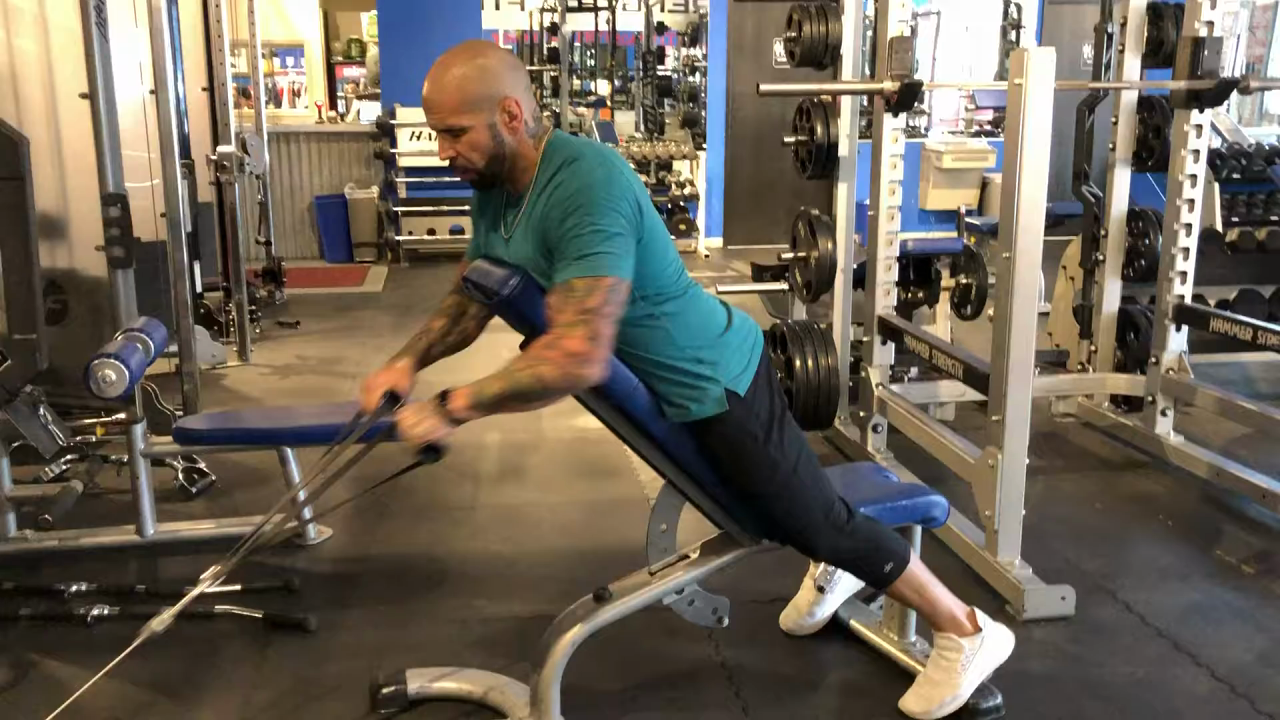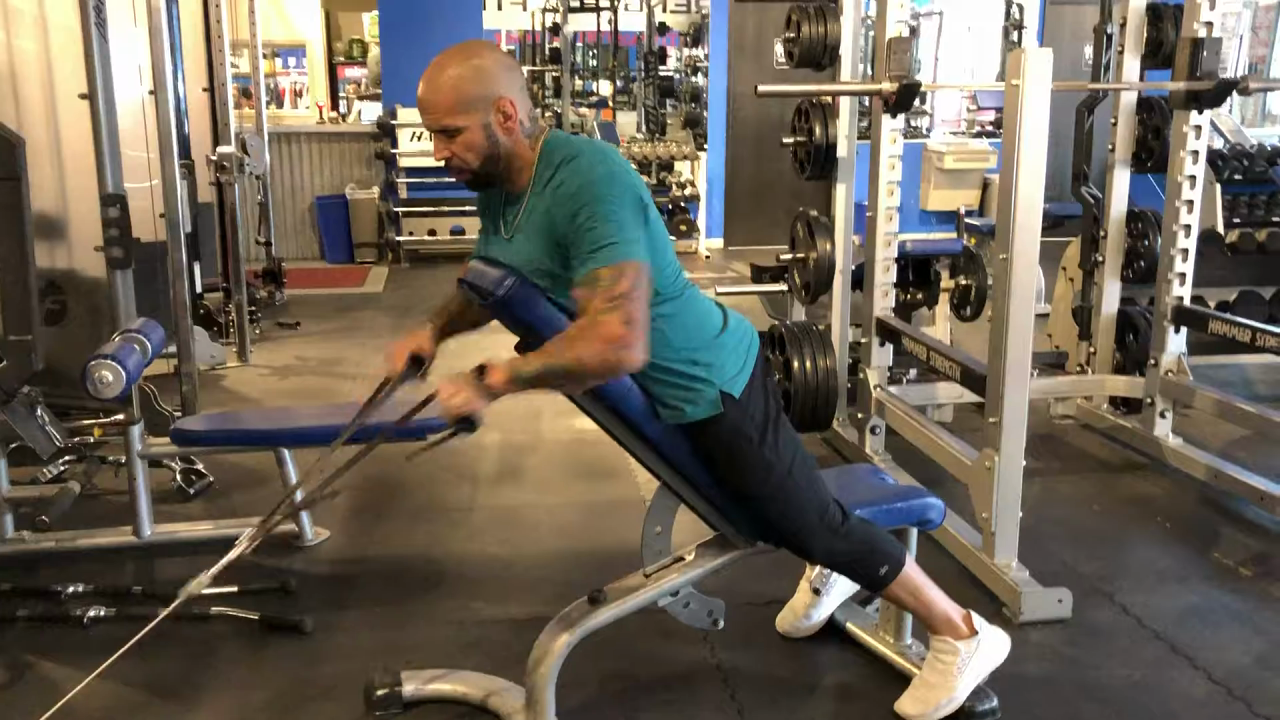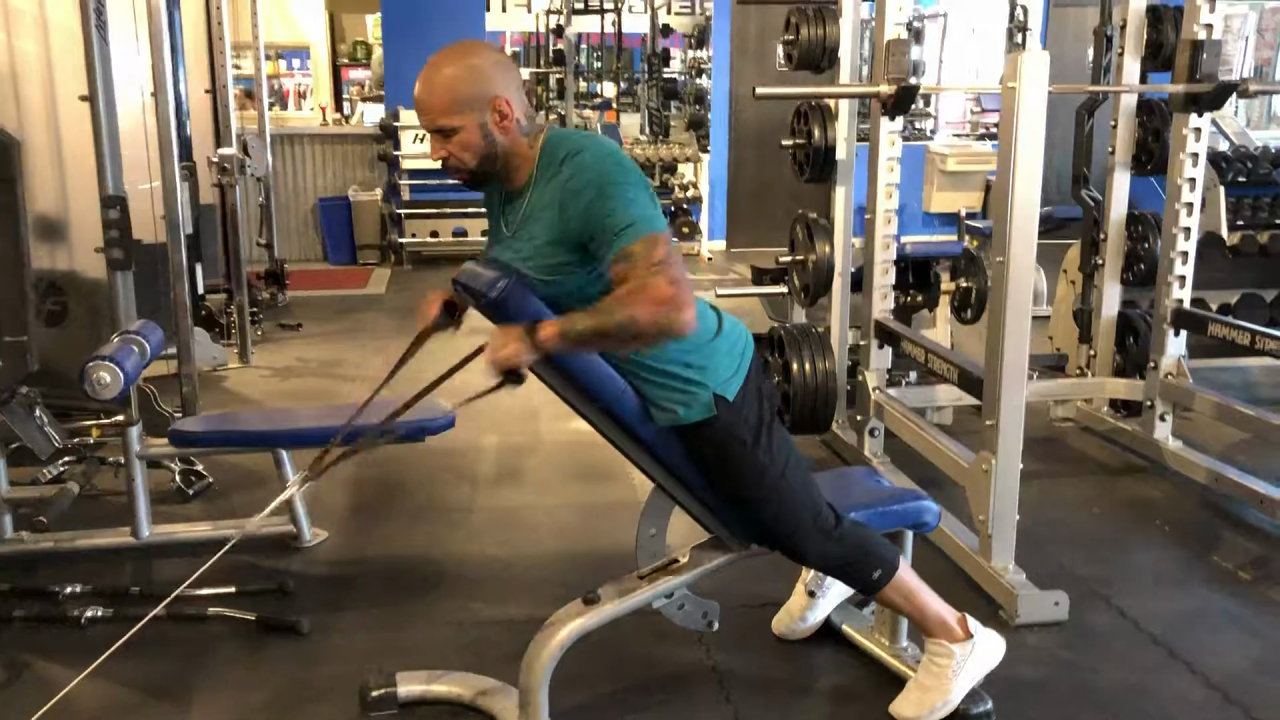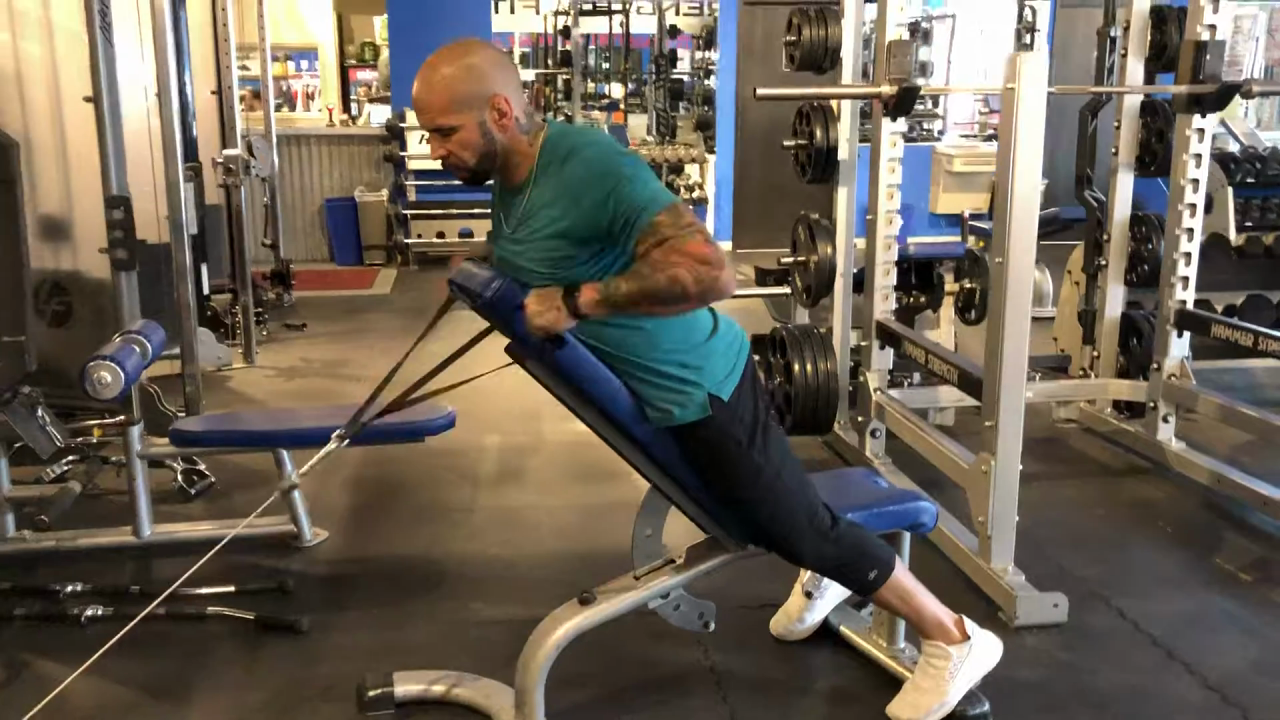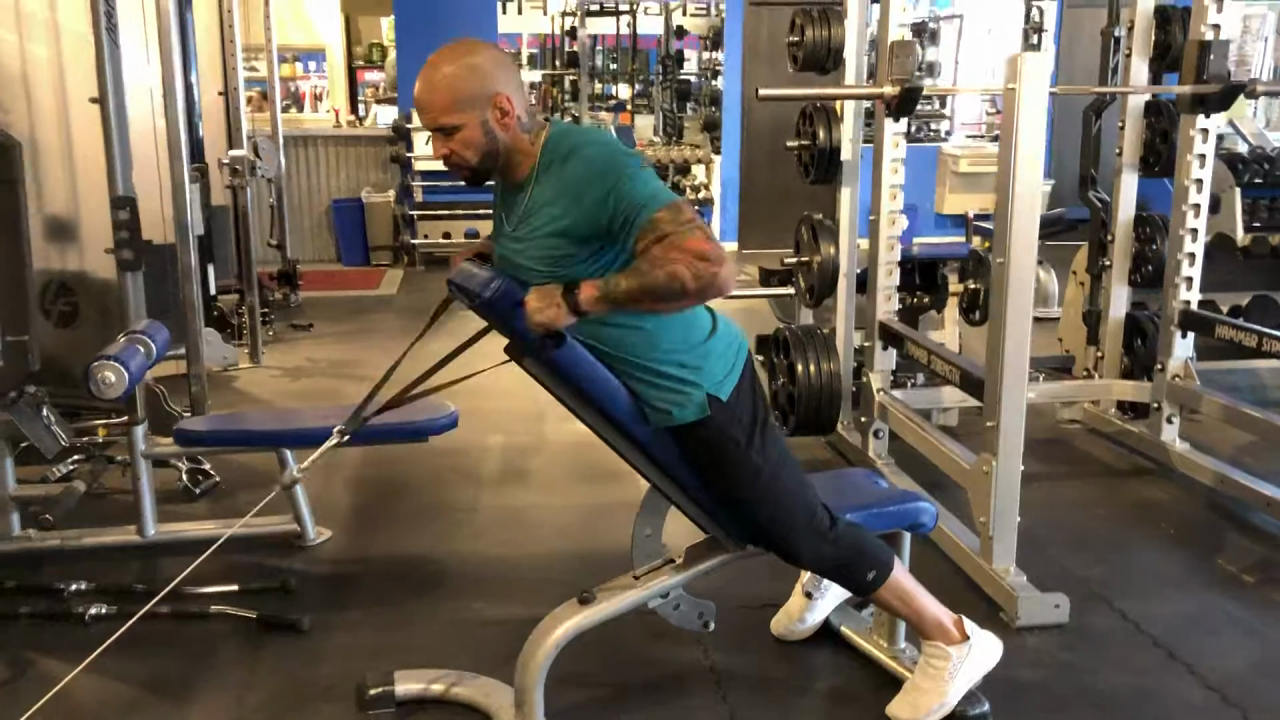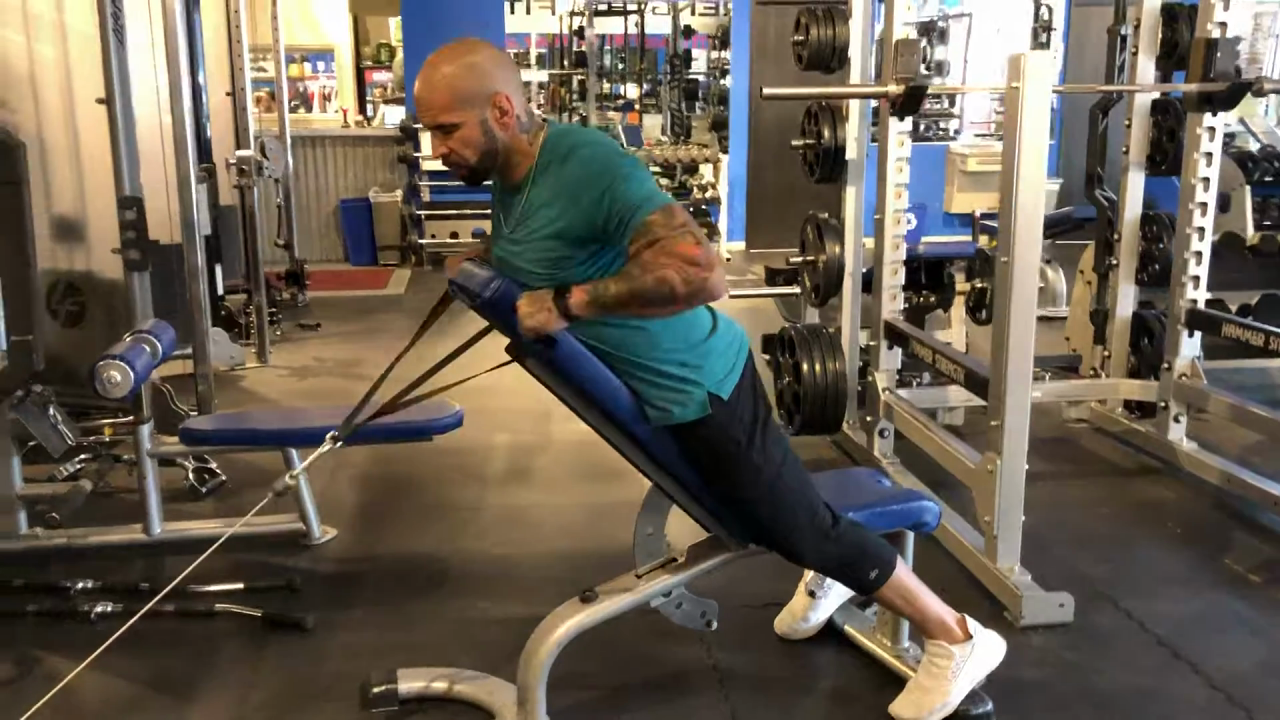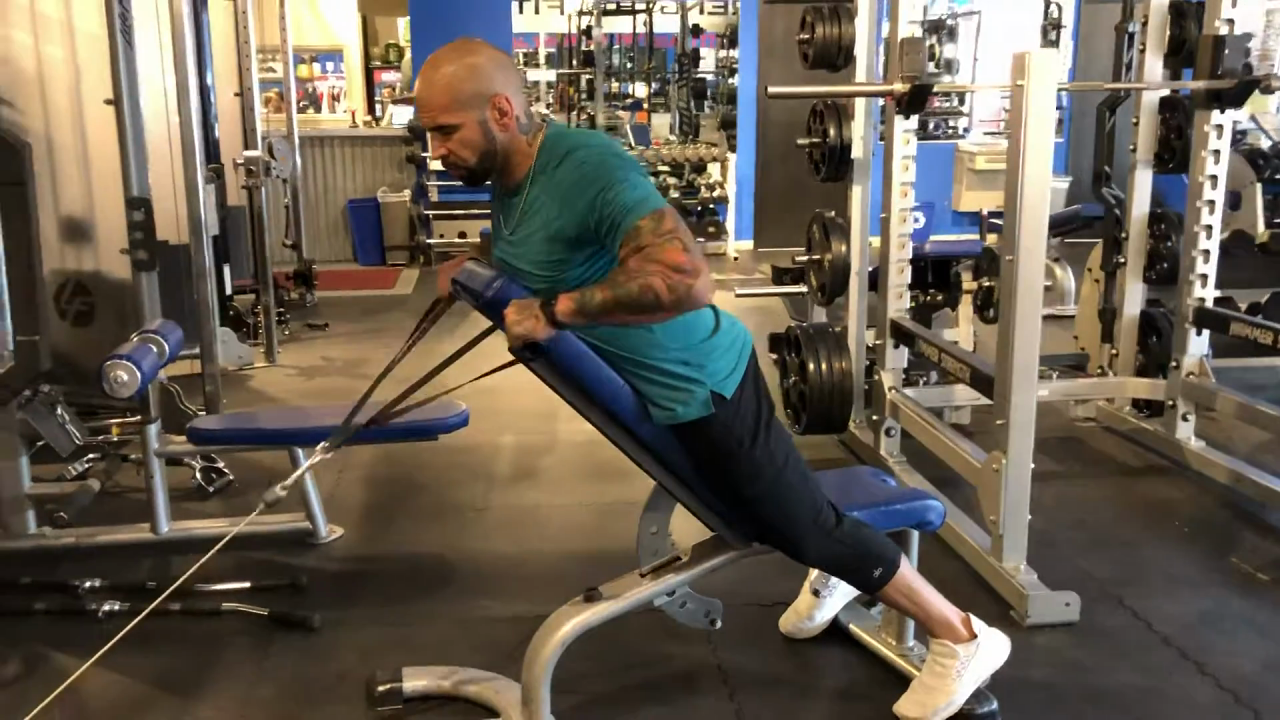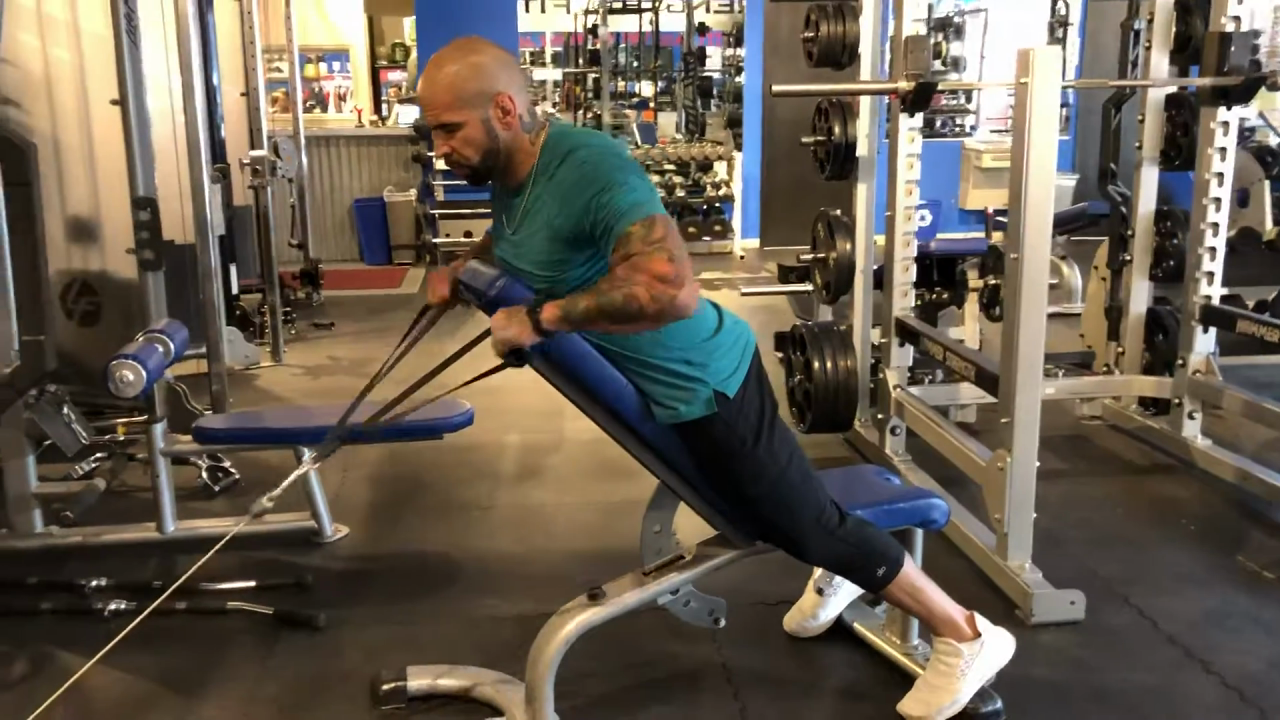
dt=0.1s
person 1, frame 1
left shoulder: (587, 186)
right shoulder: (496, 189)
left elbow: (580, 359)
right elbow: (477, 293)
left wrist: (451, 407)
right wrist: (412, 361)
left hip: (711, 381)
right hip: (660, 384)
left knee: (818, 518)
left ankle: (967, 631)
right ankle: (832, 571)
person 1, frame 2
left shoulder: (588, 182)
right shoulder: (498, 187)
left elbow: (618, 345)
left wrist: (487, 382)
right wrist: (433, 330)
left hip: (706, 385)
right hip: (661, 389)
left knee: (810, 521)
left ankle: (963, 634)
right ankle: (829, 572)
person 1, frame 3
left shoulder: (586, 172)
right shoulder: (505, 179)
left elbow: (672, 310)
left wrist: (541, 336)
right wrist: (464, 288)
left hip: (699, 385)
right hip: (652, 388)
left knee: (803, 525)
left ankle: (959, 638)
right ankle: (825, 576)
person 1, frame 4
left shoulder: (590, 166)
right shoulder: (509, 175)
left elbow: (709, 272)
left wrist: (574, 301)
left hip: (694, 384)
right hip: (649, 385)
left knee: (798, 524)
right knee: (769, 513)
left ankle: (955, 639)
right ankle: (825, 575)
person 1, frame 5
left shoulder: (592, 164)
right shoulder: (512, 172)
left elbow: (709, 270)
left wrist: (576, 300)
right wrist: (485, 257)
left hip: (693, 387)
right hip: (646, 387)
left knee: (796, 526)
left ankle: (954, 639)
right ankle: (823, 579)
person 1, frame 6
left shoulder: (588, 165)
right shoulder: (510, 173)
left elbow: (700, 274)
left wrist: (566, 303)
right wrist: (480, 260)
left hip: (693, 386)
right hip: (649, 386)
left knee: (798, 524)
left ankle: (957, 638)
right ankle: (827, 578)
person 1, frame 7
left shoulder: (589, 167)
right shoulder: (510, 172)
left elbow: (687, 283)
left wrist: (552, 313)
right wrist: (468, 267)
left hip: (697, 384)
right hip: (654, 384)
left knee: (803, 522)
left ankle: (963, 637)
right ankle: (833, 576)
person 1, frame 8
left shoulder: (589, 168)
right shoulder: (510, 173)
left elbow: (672, 291)
right elbow: (511, 244)
left wrist: (539, 319)
right wrist: (463, 271)
left hip: (700, 383)
right hip: (657, 383)
left knee: (806, 521)
left ankle: (967, 636)
right ankle: (839, 574)
